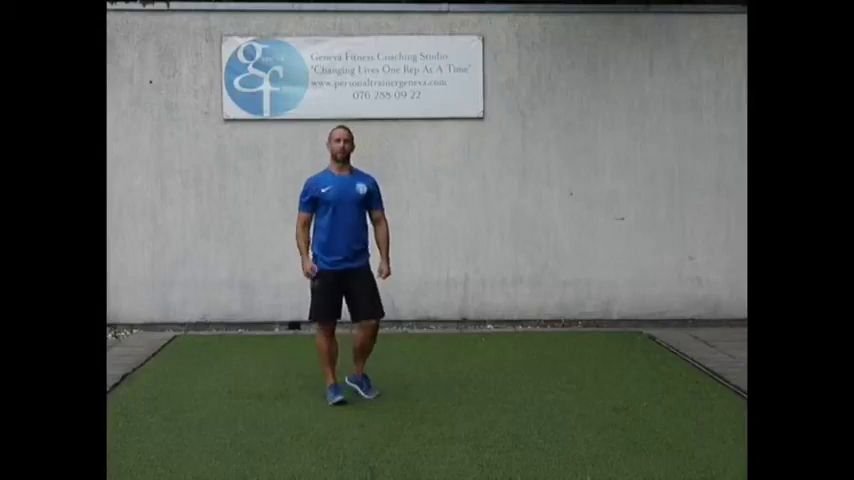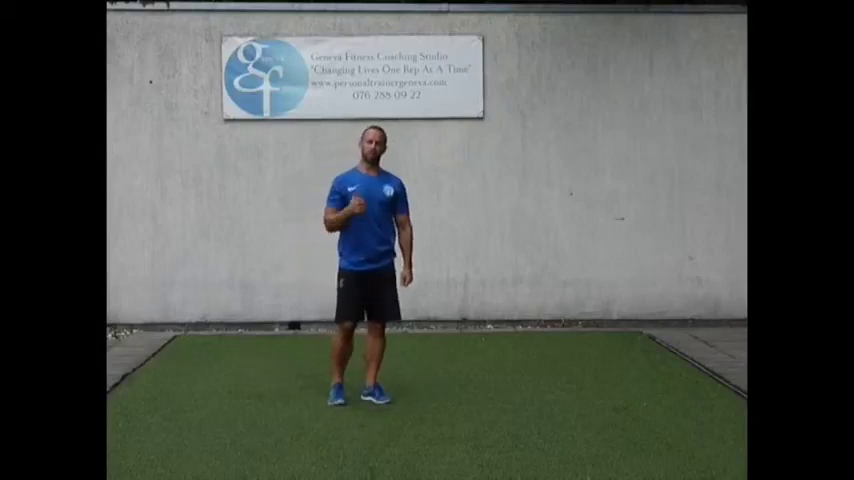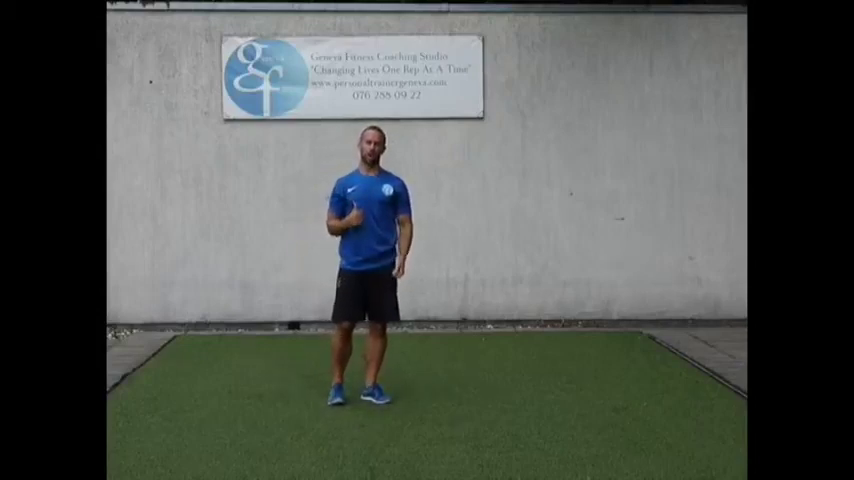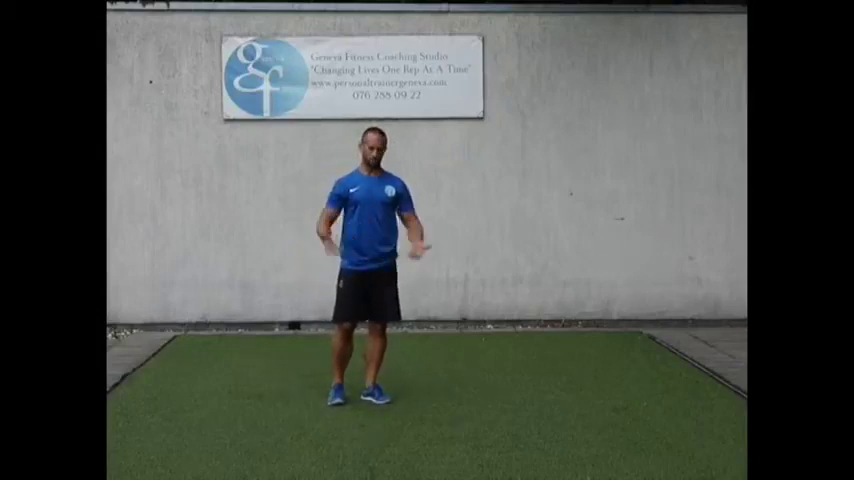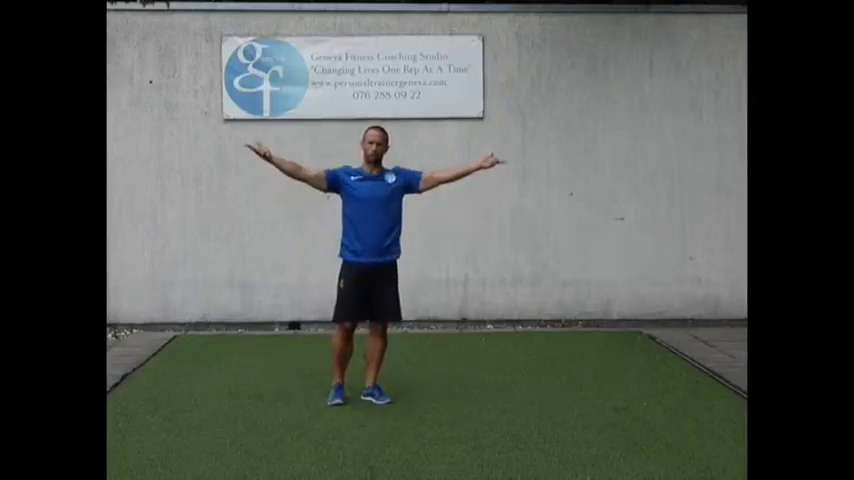
dt=1s
person 1, frame 1
left shoulder: (367, 182)
right shoulder: (315, 184)
left elbow: (379, 222)
right elbow: (302, 224)
left wrist: (385, 259)
right wrist: (305, 257)
left hip: (359, 266)
right hip: (325, 268)
left knee: (370, 323)
right knee: (326, 327)
left ankle: (358, 374)
right ankle: (332, 384)
person 1, frame 2
left shoulder: (394, 184)
right shoulder: (343, 182)
left elbow: (404, 226)
right elbow: (329, 223)
left wrist: (407, 264)
right wrist: (348, 211)
left hip: (383, 268)
right hip: (351, 267)
left knee: (378, 326)
right knee: (346, 326)
left ankle: (371, 385)
right ankle: (337, 384)
person 1, frame 3
left shoulder: (395, 184)
right shoulder: (344, 184)
left elbow: (405, 225)
right elbow: (331, 226)
left wrist: (401, 258)
right wrist: (348, 221)
left hip: (383, 268)
right hip: (351, 268)
left knee: (378, 327)
right knee: (344, 326)
left ankle: (371, 386)
right ankle: (337, 384)
person 1, frame 4
left shoulder: (396, 184)
right shoulder: (345, 183)
left elbow: (411, 219)
right elbow: (326, 218)
left wrist: (417, 242)
right wrist: (325, 236)
left hip: (384, 269)
right hip: (352, 269)
left knee: (379, 327)
right knee: (344, 326)
left ankle: (371, 386)
right ankle: (337, 384)
person 1, frame 5
left shoulder: (400, 178)
right shoulder: (345, 177)
left elbow: (437, 177)
right elbow: (305, 174)
left wrist: (479, 166)
right wrist: (271, 159)
left hip: (385, 266)
right hip: (353, 265)
left knee: (379, 327)
right knee: (345, 326)
left ankle: (371, 386)
right ankle: (337, 385)
